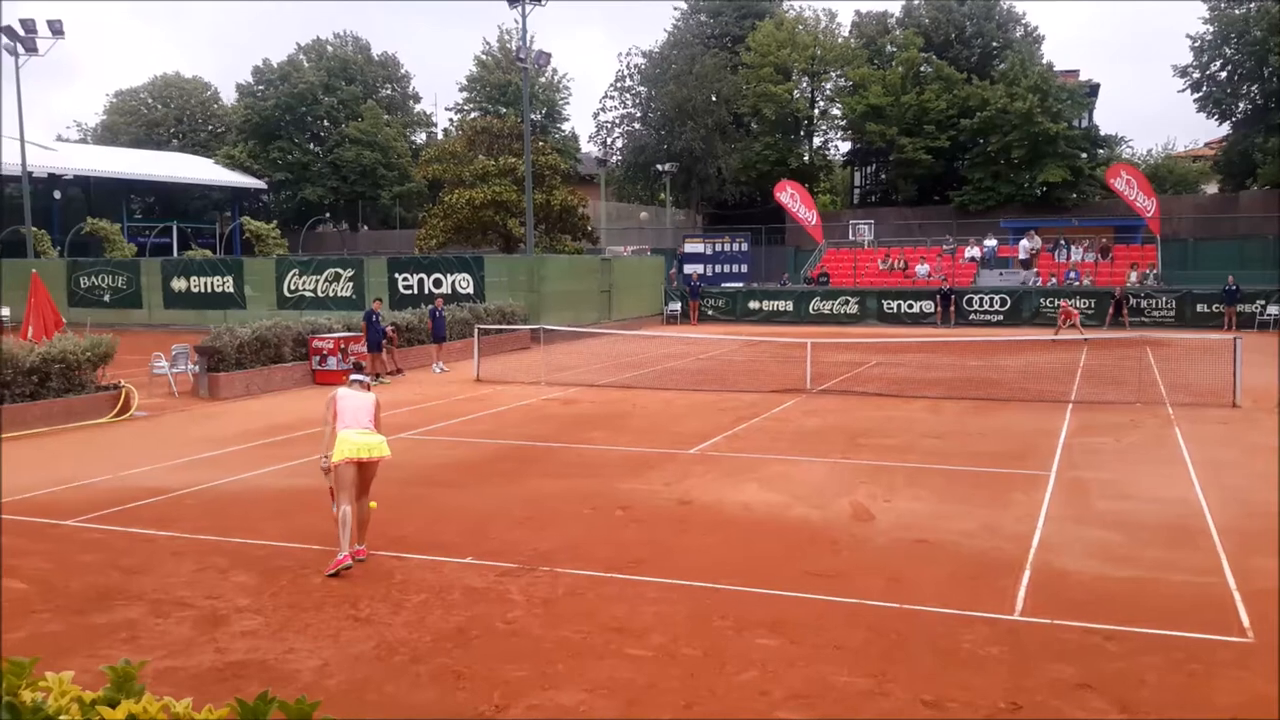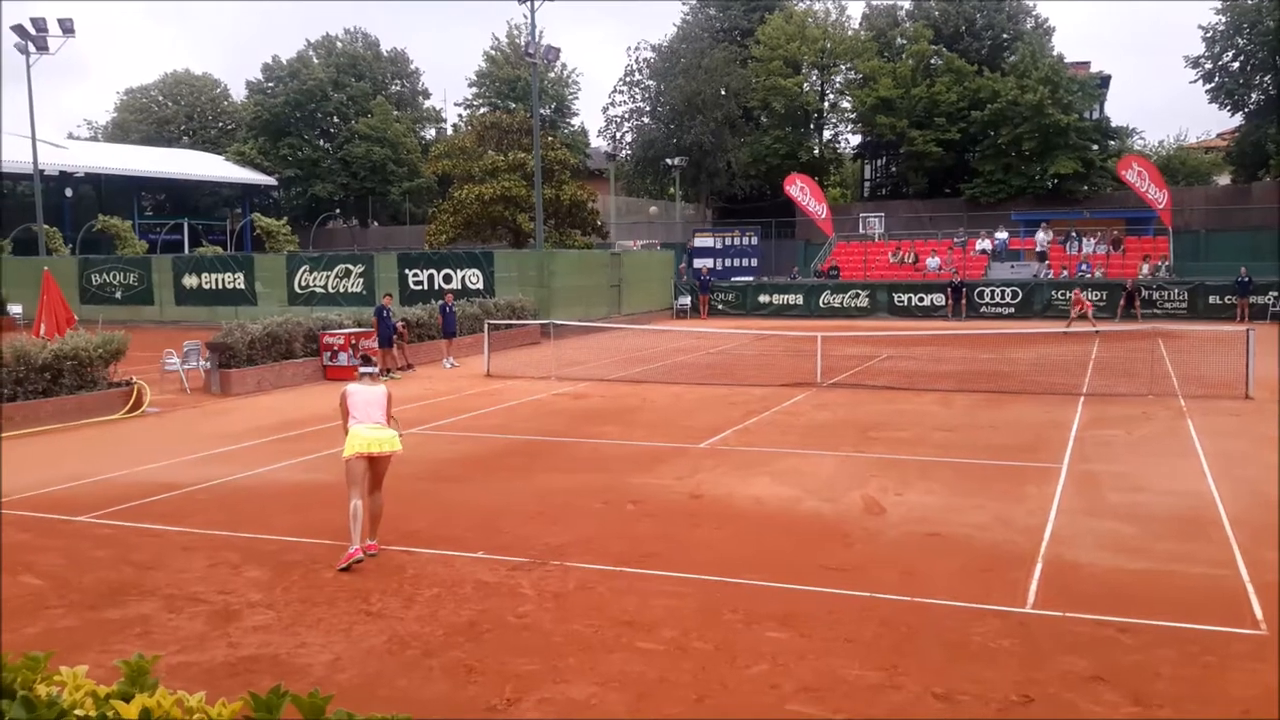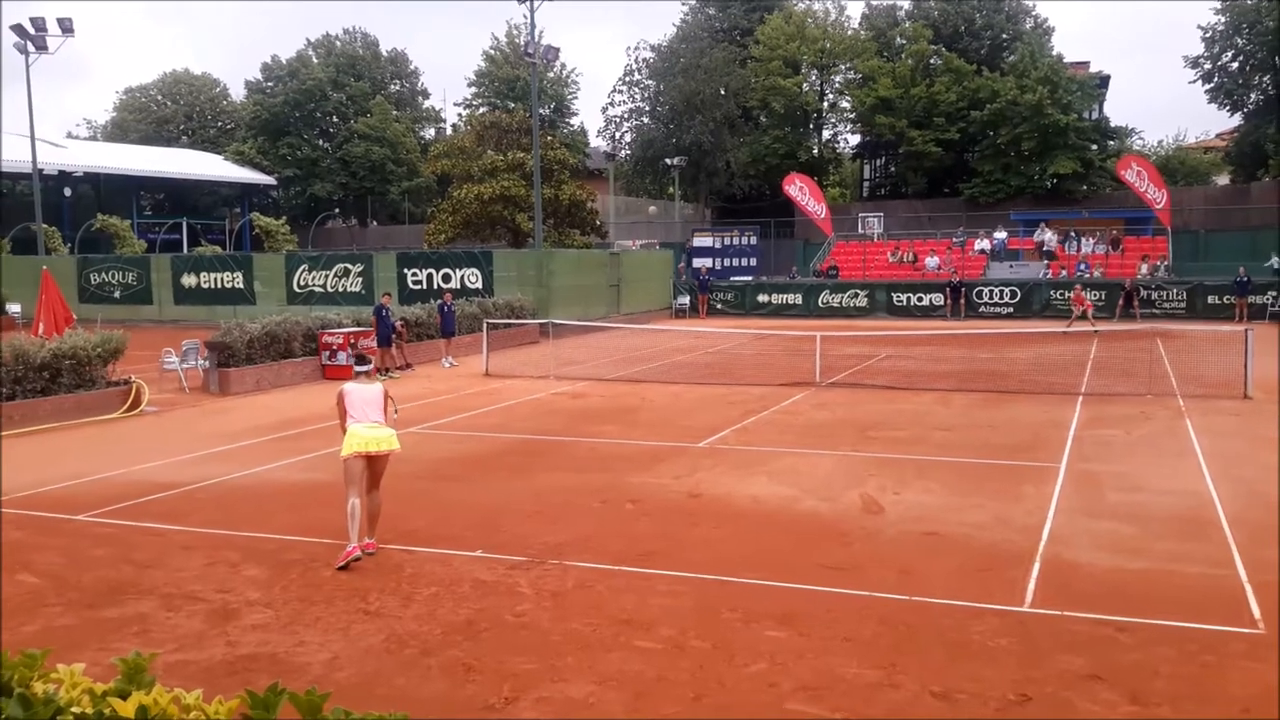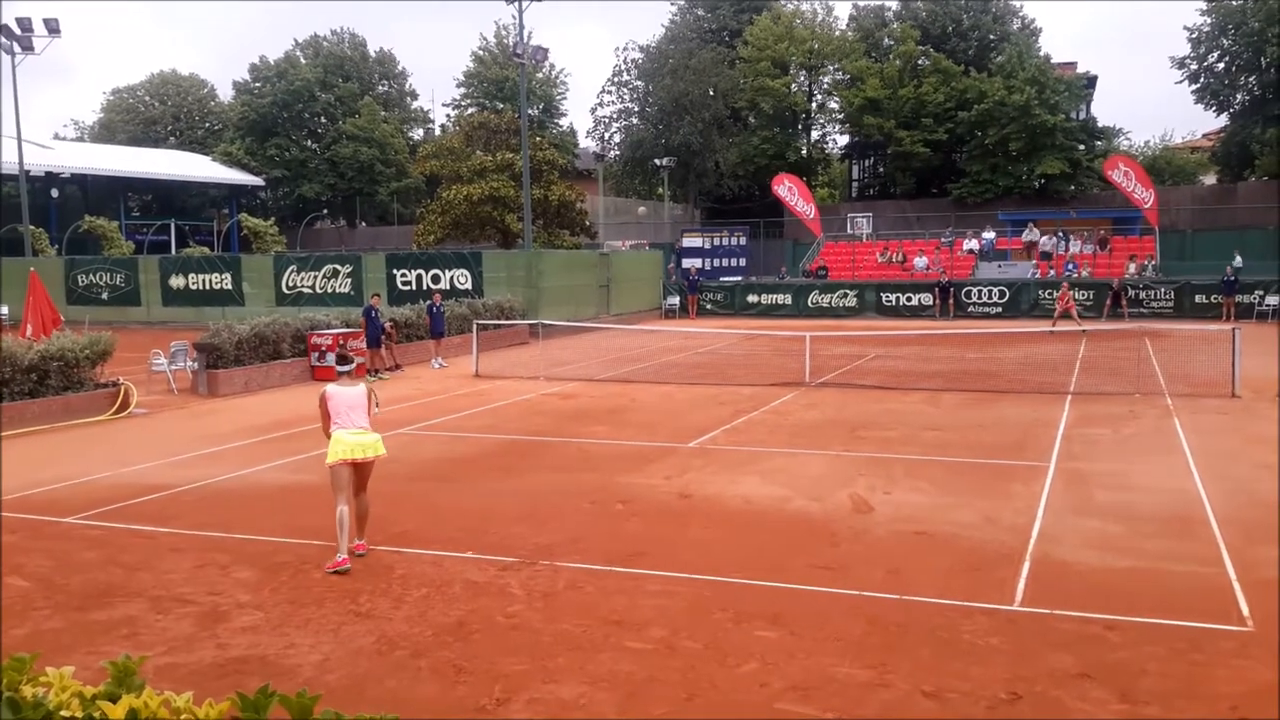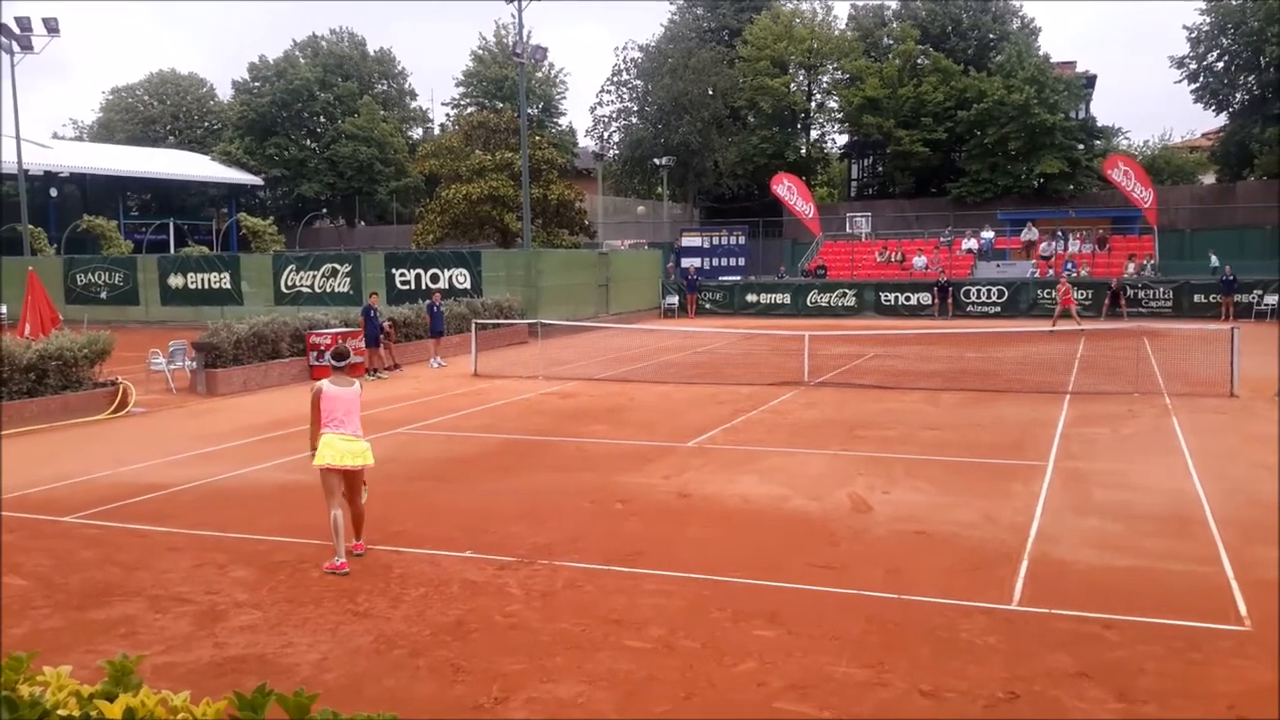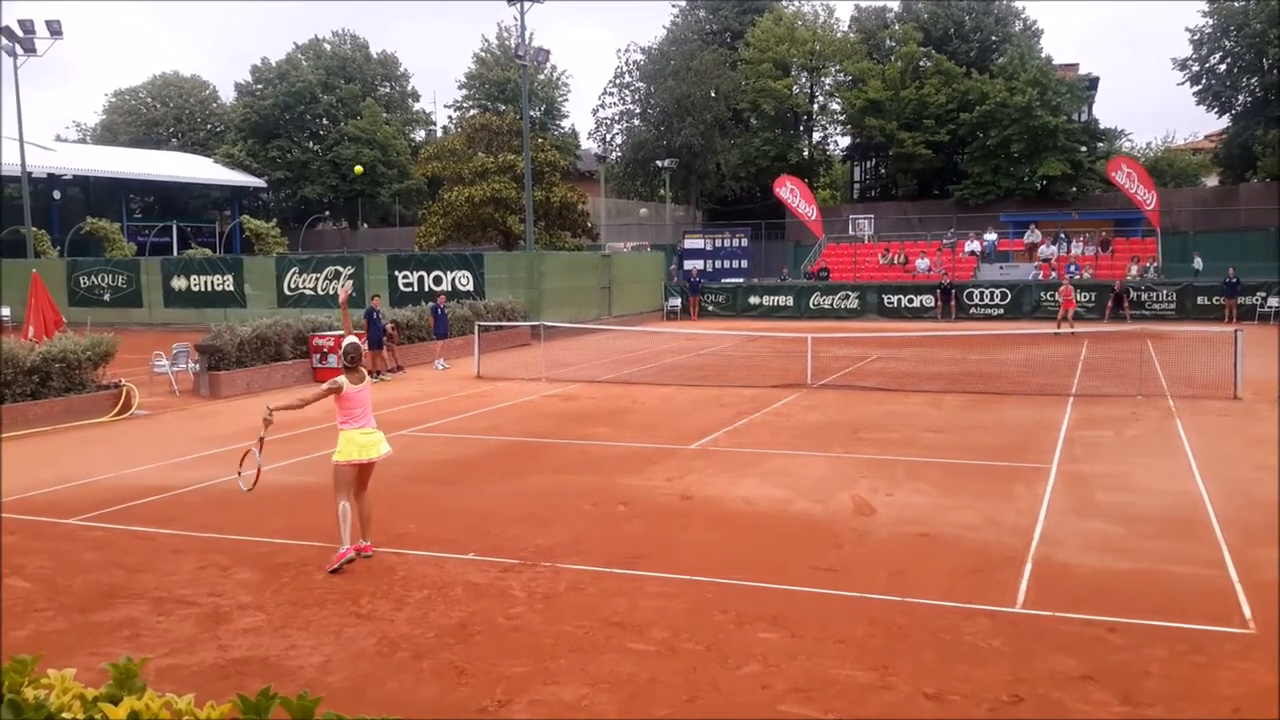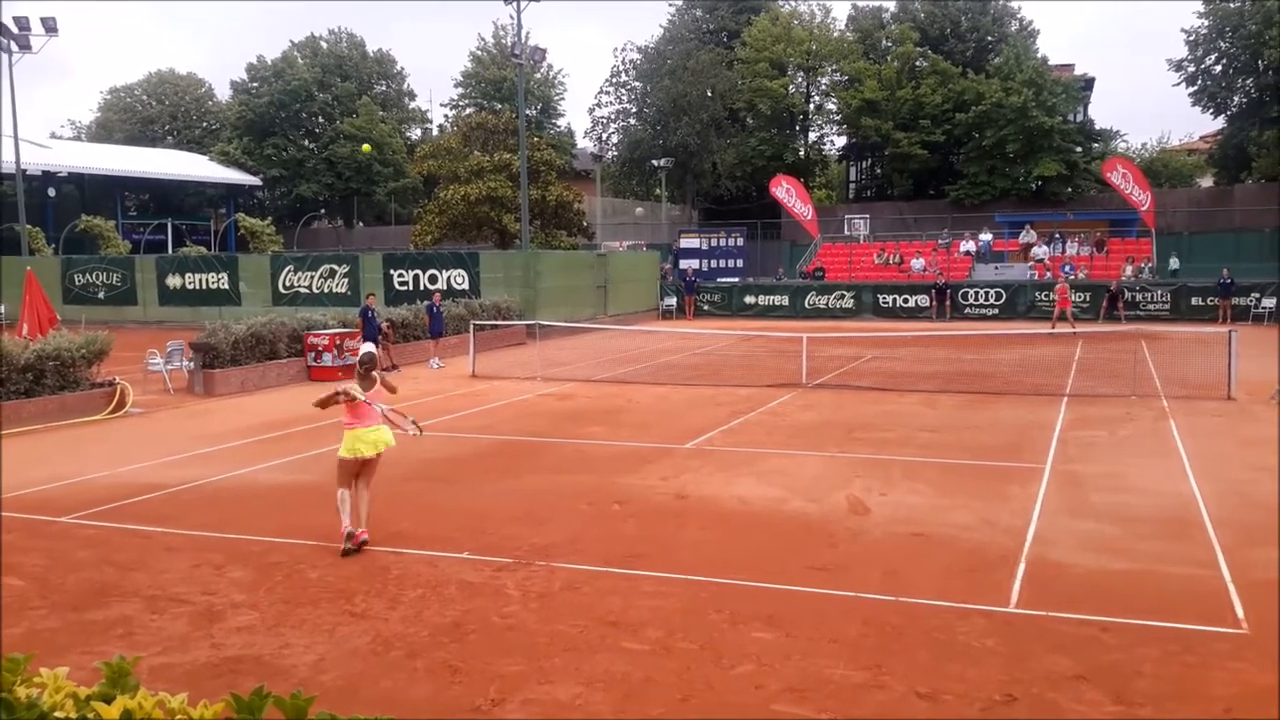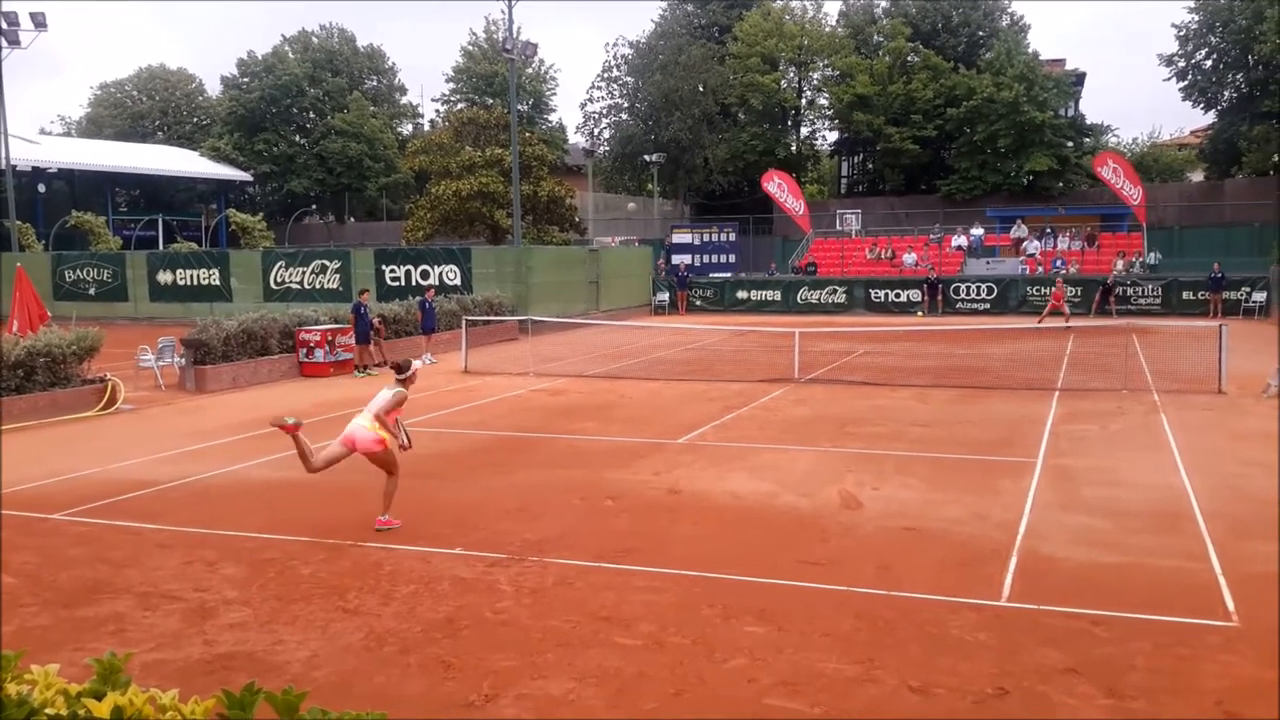
dt=0.5s
person 1, frame 1
left shoulder: (336, 394)
right shoulder: (373, 398)
left elbow: (328, 425)
left wrist: (325, 456)
left hip: (347, 442)
right hip: (373, 442)
left knee: (344, 500)
right knee: (362, 497)
left ankle: (344, 554)
right ankle: (360, 548)
person 1, frame 2
left shoulder: (347, 390)
right shoulder: (384, 390)
left elbow: (346, 424)
left hip: (359, 437)
right hip: (384, 436)
left knee: (356, 495)
right knee: (375, 491)
left ankle: (355, 547)
right ankle: (372, 542)
person 1, frame 3
left shoulder: (344, 389)
right shoulder: (381, 388)
left elbow: (343, 425)
left hip: (357, 436)
right hip: (382, 435)
left knee: (354, 494)
right knee: (373, 490)
left ankle: (353, 545)
right ankle: (370, 541)
person 1, frame 4
left shoulder: (326, 391)
right shoulder: (365, 389)
left elbow: (326, 428)
left hip: (342, 442)
right hip: (367, 440)
left knee: (342, 501)
right knee: (361, 493)
left ankle: (342, 556)
right ankle: (360, 542)
person 1, frame 5
left shoulder: (320, 388)
right shoulder: (357, 386)
left elbow: (315, 424)
left wrist: (314, 449)
left hip: (331, 447)
right hip: (356, 446)
left knee: (335, 504)
right knee: (355, 499)
left ankle: (340, 560)
right ankle: (359, 543)
person 1, frame 6
left shoulder: (338, 384)
right shoulder: (364, 374)
left elbow: (304, 402)
right elbow: (351, 336)
left wrist: (274, 409)
right wrist: (343, 305)
left hip: (351, 441)
right hip: (371, 439)
left knee: (343, 497)
right knee: (361, 493)
left ankle: (346, 548)
right ankle: (366, 543)
person 1, frame 7
left shoulder: (350, 390)
right shoulder: (378, 379)
left elbow: (319, 404)
right elbow: (393, 390)
left wrist: (337, 393)
left hip: (355, 439)
right hip: (376, 436)
left knee: (343, 487)
right knee: (362, 487)
left ankle: (347, 527)
right ankle: (362, 530)
person 1, frame 8
left shoulder: (389, 388)
right shoulder: (402, 394)
right elbow: (380, 415)
left wrist: (400, 436)
right wrist: (397, 437)
left hip: (353, 431)
right hip: (370, 438)
left knee: (313, 465)
right knee: (393, 472)
left ankle: (294, 429)
right ankle: (384, 519)
